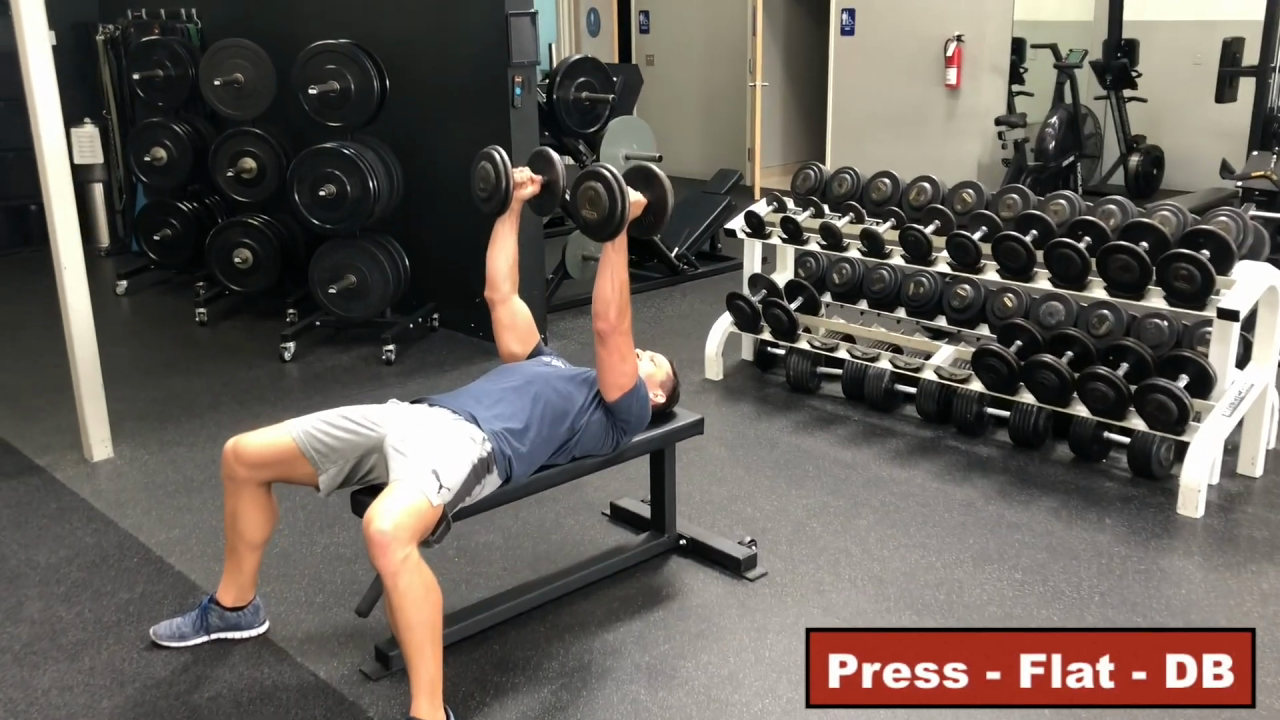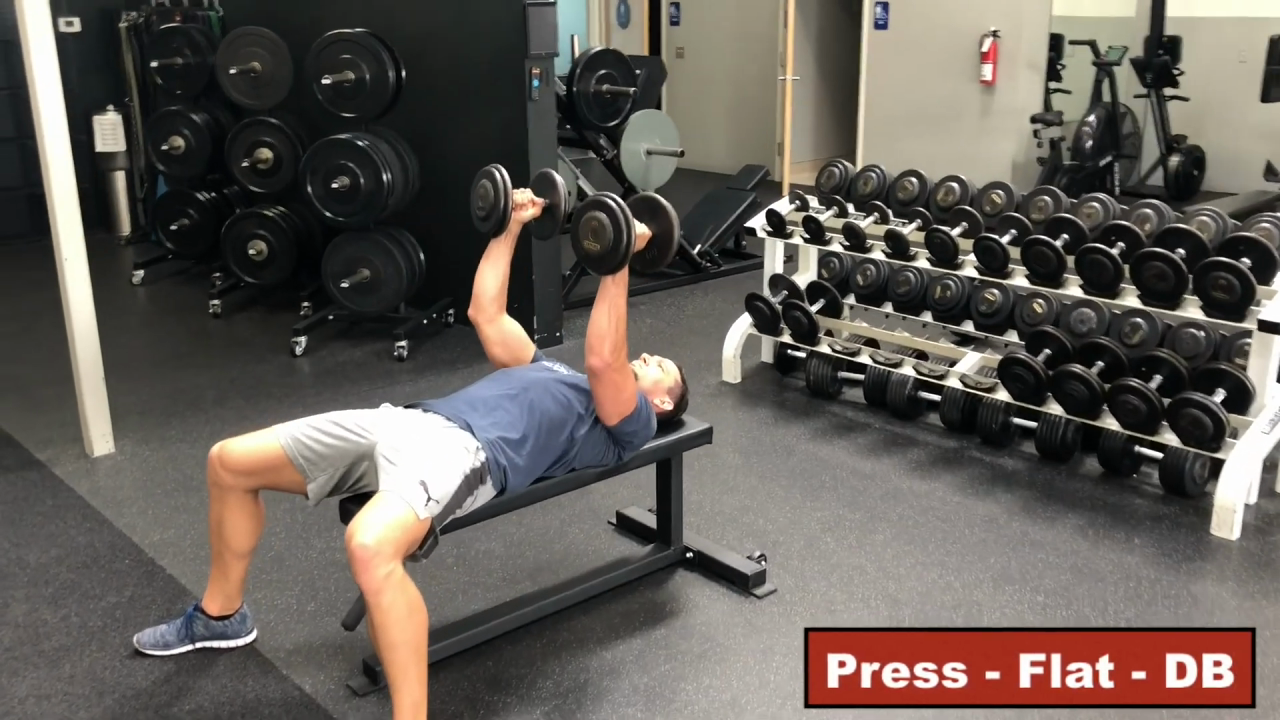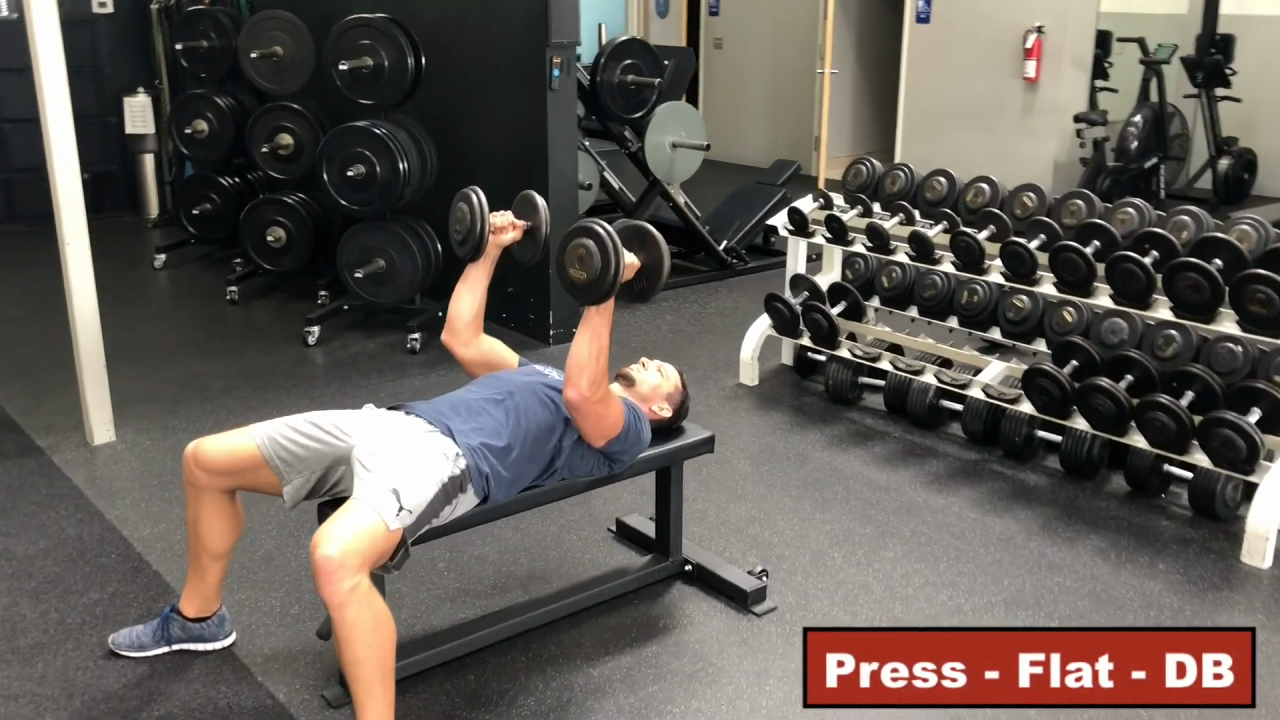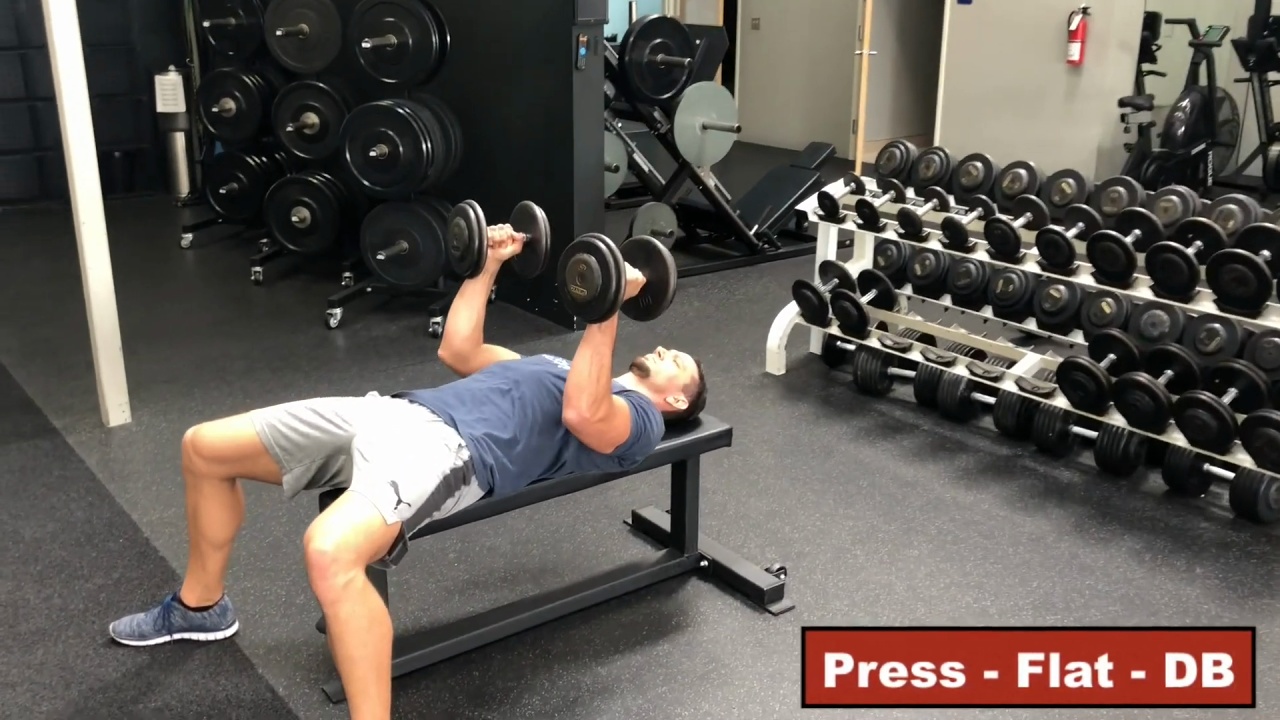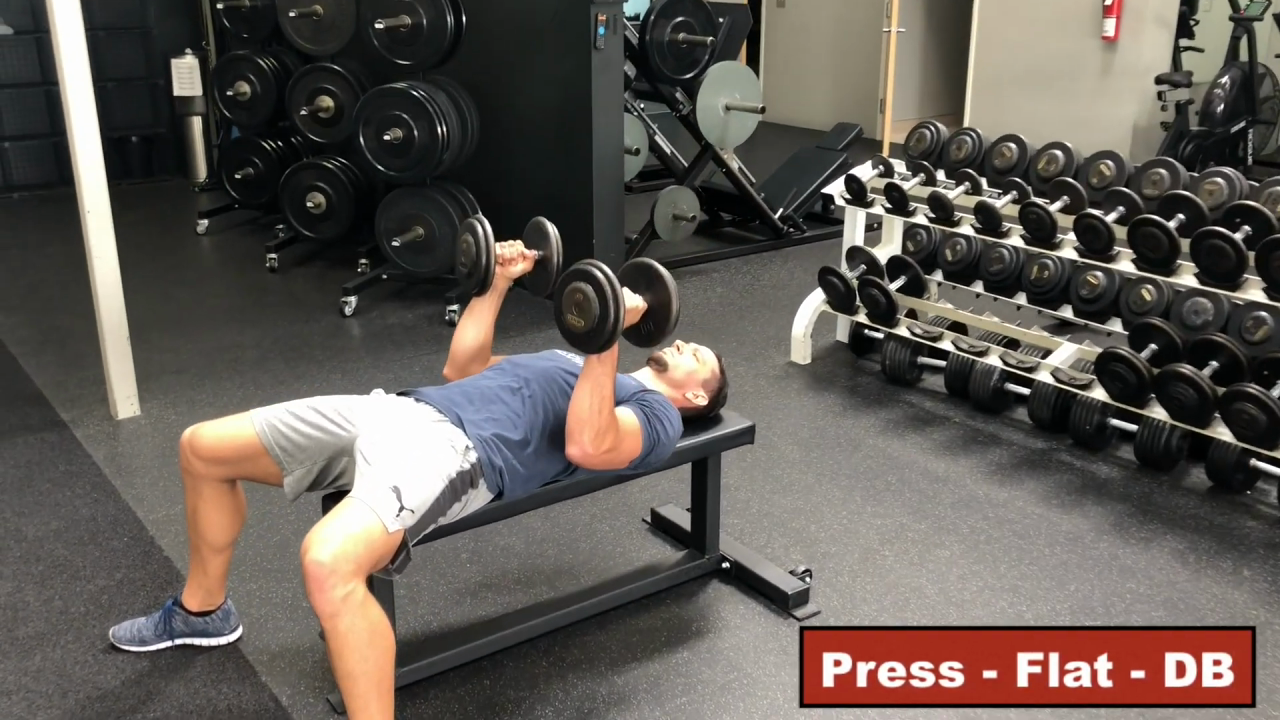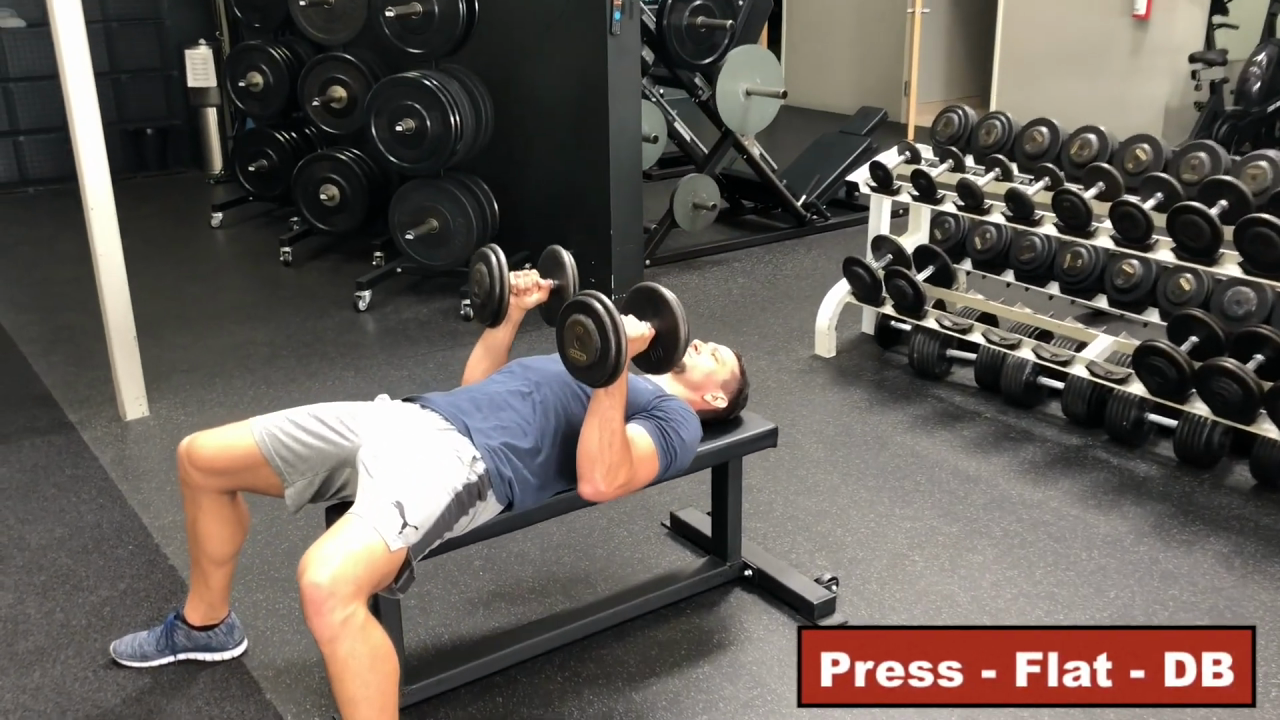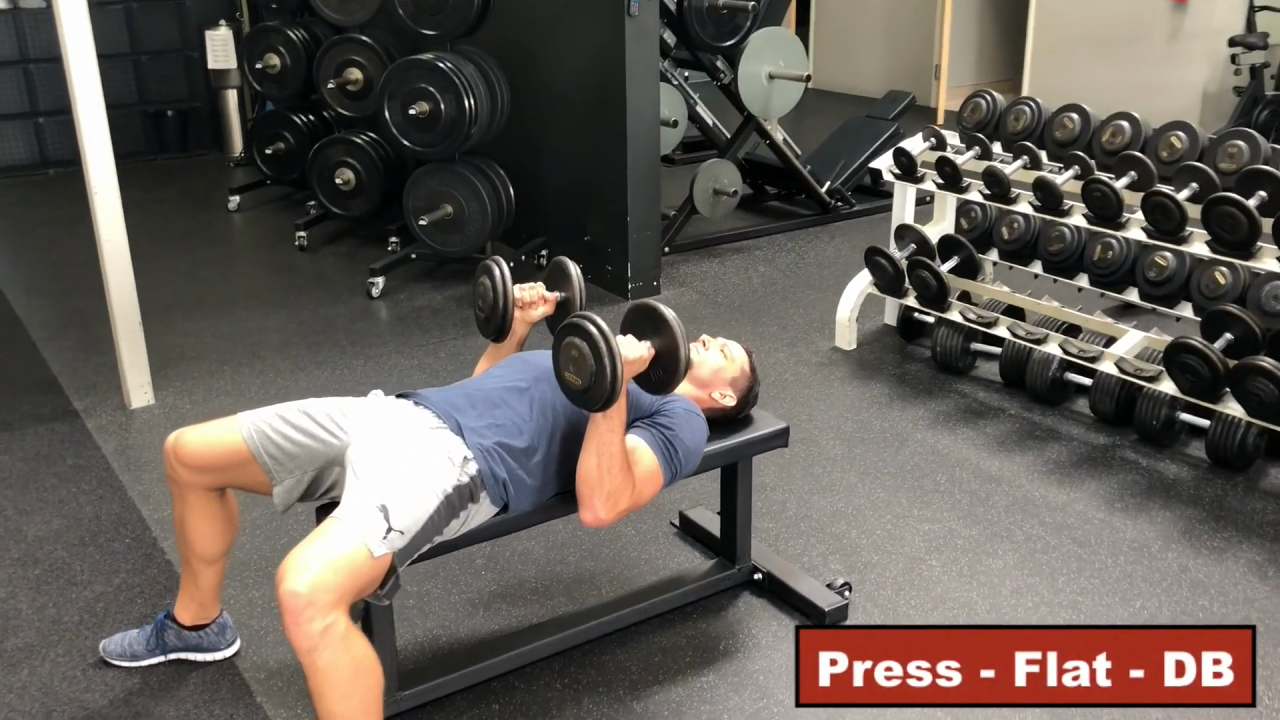
dt=0.4s
person 1, frame 1
left shoulder: (624, 412)
right shoulder: (552, 365)
left elbow: (609, 328)
right elbow: (500, 295)
left wrist: (616, 232)
right wrist: (513, 207)
left hip: (472, 442)
right hip: (411, 415)
left knee: (388, 533)
right knee: (242, 457)
right ankle: (235, 606)
person 1, frame 2
left shoulder: (630, 421)
right shoulder: (555, 371)
left elbow: (603, 361)
right elbow: (485, 313)
left wrist: (618, 263)
right wrist: (511, 228)
left hip: (467, 452)
right hip: (407, 420)
left knee: (371, 546)
right knee: (228, 461)
right ankle: (221, 614)
person 1, frame 3
left shoulder: (627, 429)
right shoulder: (545, 375)
left elbow: (581, 395)
right elbow: (460, 336)
left wrist: (604, 295)
right wrist: (491, 250)
left hip: (447, 458)
right hip: (387, 423)
left knee: (335, 558)
right knee: (203, 461)
right ankle: (199, 616)
person 1, frame 4
left shoulder: (640, 420)
right shoulder: (559, 367)
left elbow: (581, 415)
right elbow: (458, 349)
left wrist: (607, 311)
right wrist: (489, 265)
left hip: (451, 449)
right hip: (392, 412)
left knee: (331, 554)
right knee: (202, 447)
right ankle: (201, 605)
person 1, frame 5
left shoulder: (658, 416)
right shoulder: (578, 365)
left elbow: (587, 446)
right elbow: (461, 367)
left wrist: (609, 336)
right wrist: (498, 283)
left hip: (456, 450)
right hip: (400, 410)
left knee: (329, 562)
right knee: (201, 448)
right ankle: (203, 610)
person 1, frame 6
left shoulder: (675, 421)
left elbow: (598, 480)
left wrist: (616, 365)
right wrist: (512, 312)
left hip: (462, 460)
right hip: (404, 416)
left knee: (328, 585)
right knee: (200, 457)
right ankle: (206, 623)
person 1, frame 7
left shoulder: (680, 423)
right shoulder: (614, 360)
left elbow: (598, 505)
left wrist: (614, 383)
right wrist: (517, 326)
left hip: (454, 461)
right hip: (397, 413)
left knee: (307, 593)
right knee: (186, 454)
right ankle: (197, 625)
